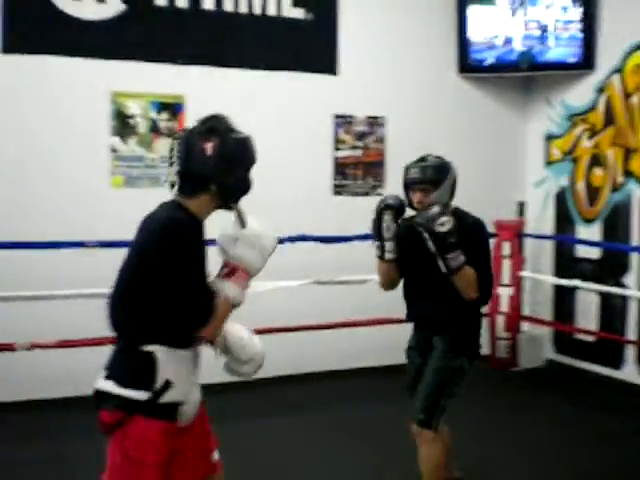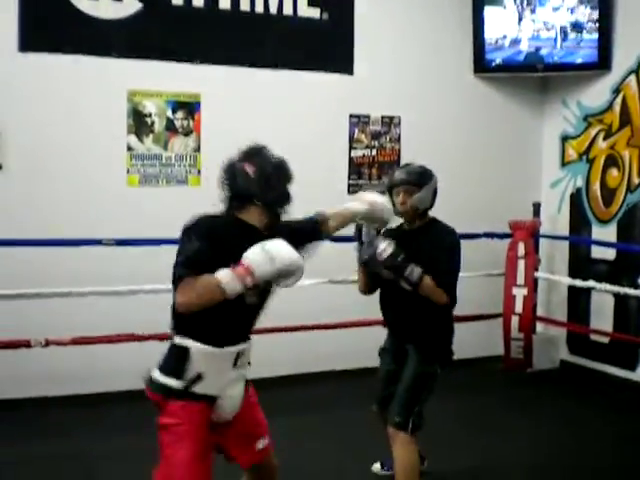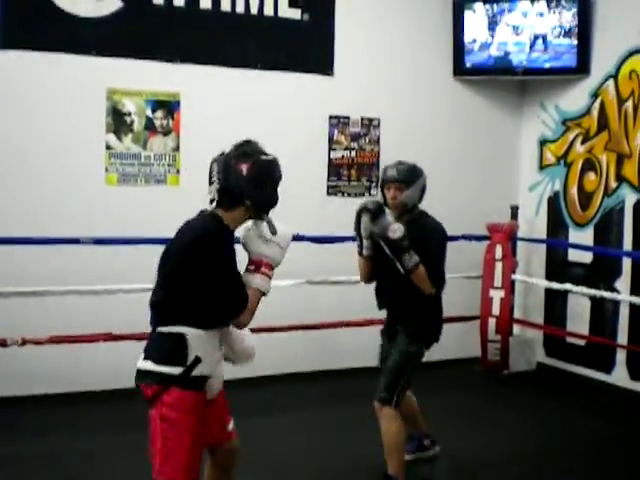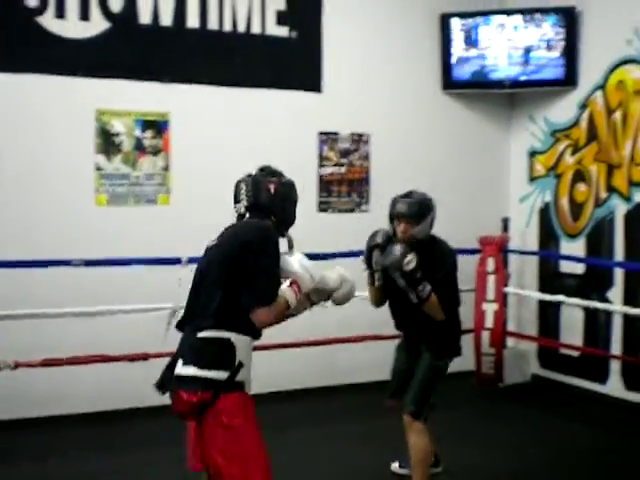
dt=0.5s
person 1, frame 1
left shoulder: (176, 223)
right shoulder: (174, 227)
right elbow: (205, 326)
left wrist: (228, 335)
right wrist: (240, 268)
left hip: (176, 395)
right hip: (144, 401)
person 1, frame 2
left shoulder: (267, 235)
right shoulder: (208, 230)
left elbow: (318, 226)
right elbow: (185, 299)
left wrist: (358, 208)
right wrist: (248, 271)
left hip: (230, 379)
right hip: (188, 387)
person 1, frame 3
left shoulder: (210, 230)
right shoulder: (207, 236)
right elbow: (241, 315)
left wrist: (225, 333)
right wrist: (264, 263)
left hip: (199, 368)
right hip: (176, 373)
left knee: (225, 451)
person 1, frame 4
left shoulder: (231, 238)
right shoulder: (260, 235)
left elbow: (255, 307)
right elbow: (262, 315)
left wrist: (320, 291)
right wrist: (296, 286)
left hip: (204, 373)
right hip: (215, 379)
person 2, frame 1
left shoulder: (470, 227)
right shoulder: (409, 227)
left elbow: (475, 293)
right elbow: (388, 282)
left wrist: (448, 245)
right wrist: (385, 234)
left hip: (454, 335)
right hip: (422, 332)
left knee: (423, 426)
right knee: (429, 419)
person 2, frame 2
left shoulder: (444, 237)
right shoulder: (391, 236)
left elbow: (443, 295)
right elbow: (366, 287)
left wrist: (400, 266)
right wrist: (367, 243)
left hip: (428, 341)
right hip: (397, 337)
left knee: (400, 429)
right knee: (383, 409)
person 2, frame 3
left shoulder: (430, 230)
right shoulder: (386, 224)
left elbow: (432, 287)
right elbow: (367, 276)
left wrist: (402, 249)
right wrist: (366, 235)
left hip: (418, 324)
right hip: (395, 319)
left knee: (384, 402)
right knee: (396, 388)
right ankle: (423, 439)
person 2, frame 4
left shoulder: (441, 255)
right shoulder: (393, 249)
left elbow: (441, 312)
right elbow: (377, 300)
left wrist: (413, 279)
right wrist: (375, 266)
left hip: (437, 341)
right hip: (411, 337)
left knee: (413, 416)
right knee: (400, 400)
